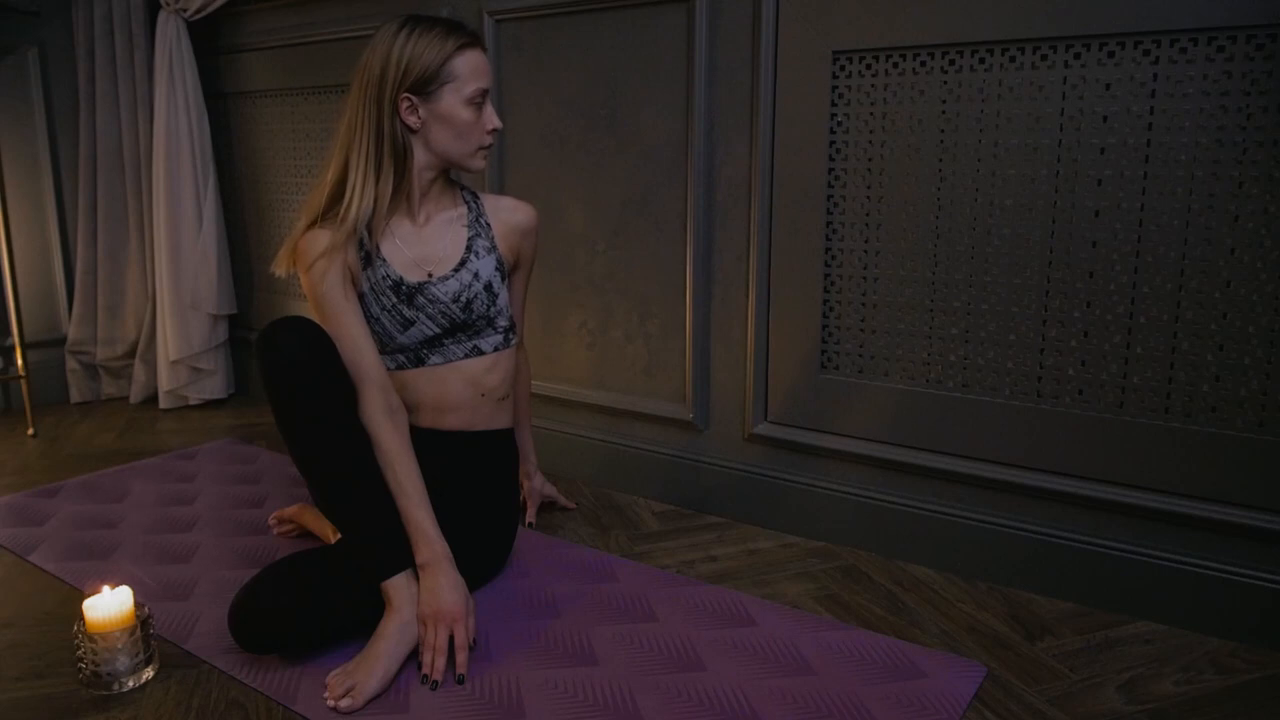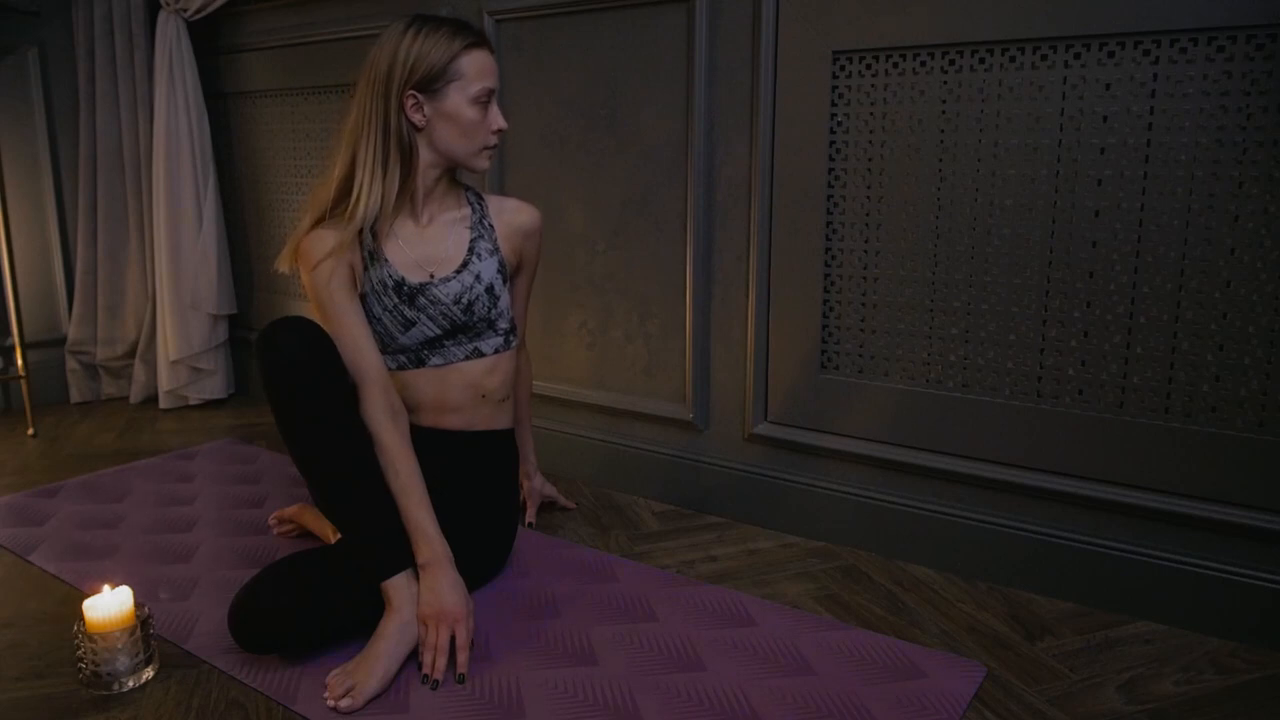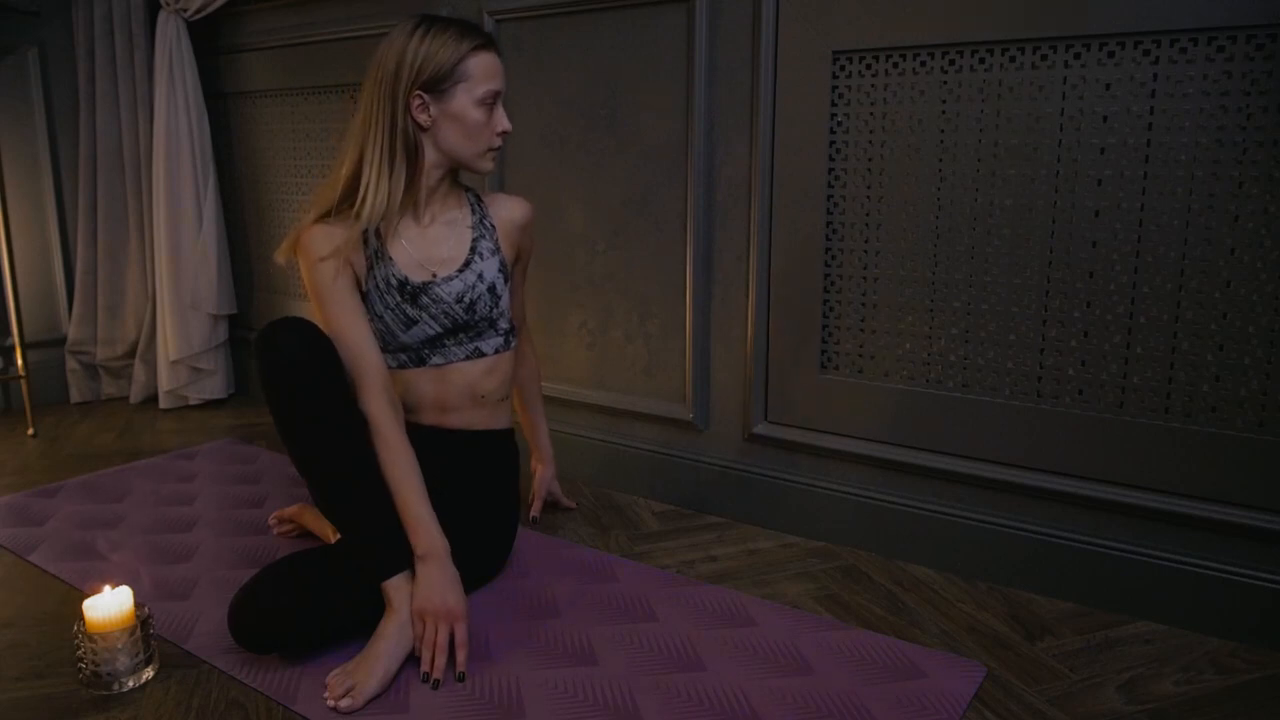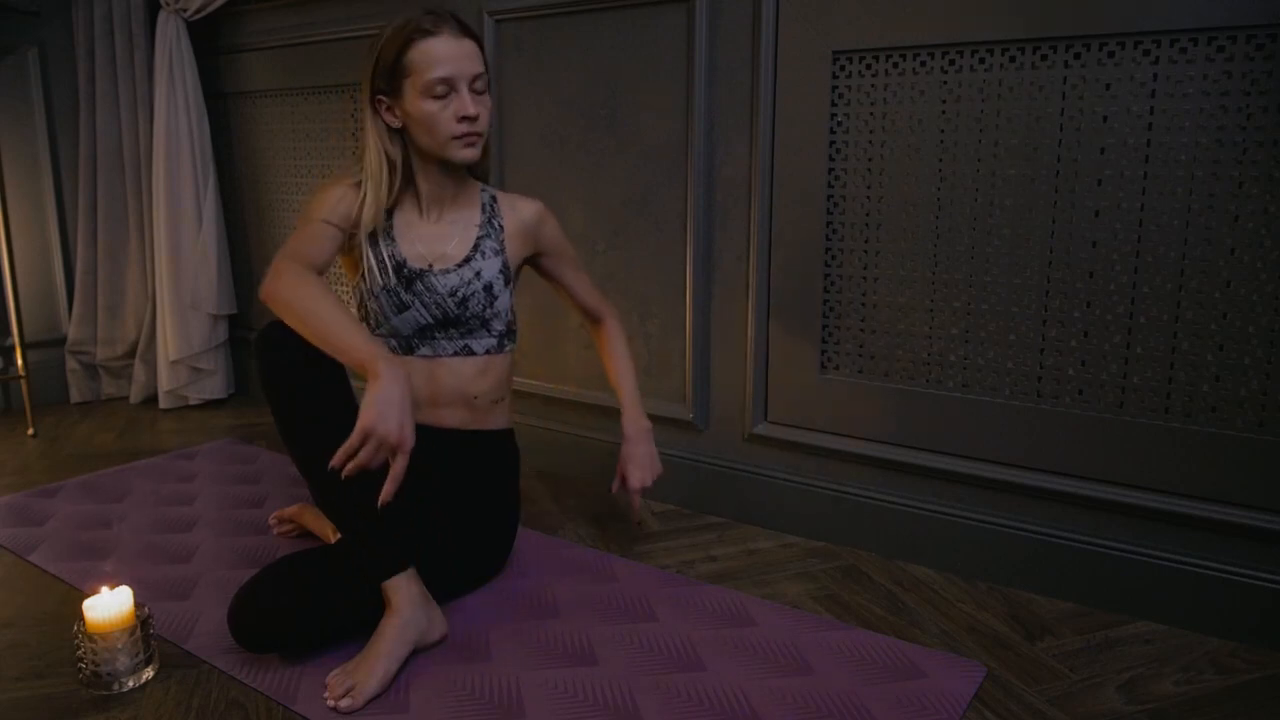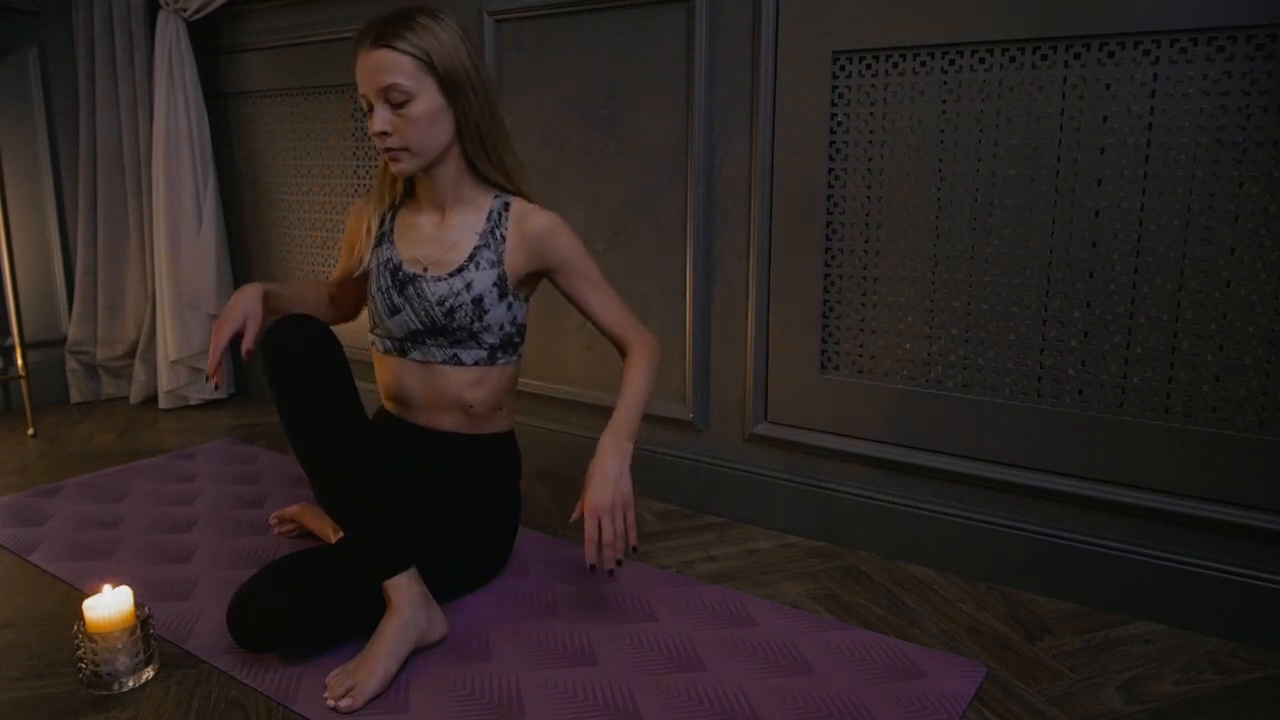
dt=1s
person 1, frame 1
left shoulder: (511, 224)
right shoulder: (333, 245)
right elbow: (376, 400)
left wrist: (527, 466)
right wrist: (430, 560)
left hip: (478, 486)
right hip: (393, 467)
left knee: (264, 616)
right knee: (288, 342)
left ankle: (349, 525)
right ankle: (401, 589)
person 1, frame 2
left shoulder: (514, 226)
right shoulder: (336, 245)
right elbow: (377, 401)
left wrist: (527, 467)
right wrist: (430, 563)
left hip: (477, 486)
right hip: (391, 467)
left knee: (263, 617)
right knee: (287, 343)
left ankle: (348, 525)
right ankle: (393, 578)
person 1, frame 3
left shoulder: (509, 220)
right shoulder: (336, 241)
right elbow: (374, 399)
left wrist: (542, 457)
right wrist: (427, 556)
left hip: (476, 487)
right hip: (388, 467)
left knee: (263, 617)
right knee: (286, 342)
left ankle: (348, 524)
person 1, frame 4
left shoulder: (520, 220)
right shoulder: (352, 205)
left elbow: (601, 318)
right elbow: (282, 282)
left wrist: (636, 429)
right wrist: (382, 371)
left hip: (474, 481)
right hip: (392, 458)
left knee: (263, 616)
right knee: (283, 341)
left ankle: (349, 524)
person 1, frame 5
left shoulder: (530, 230)
right shoulder: (373, 218)
left elbow: (640, 346)
right elbow: (334, 303)
left wrist: (613, 453)
right wrist: (258, 293)
left hip: (473, 486)
right hip: (386, 458)
left knee: (259, 615)
right knee: (295, 341)
left ankle: (350, 526)
right ankle: (359, 523)
